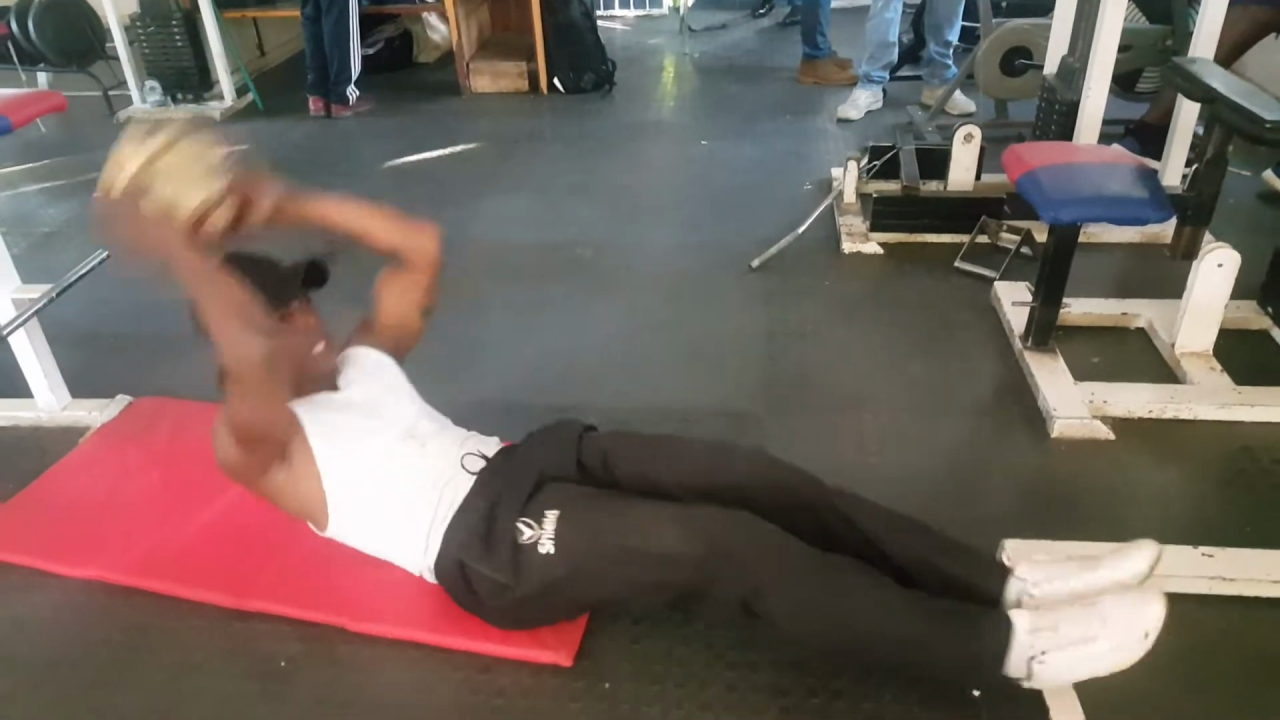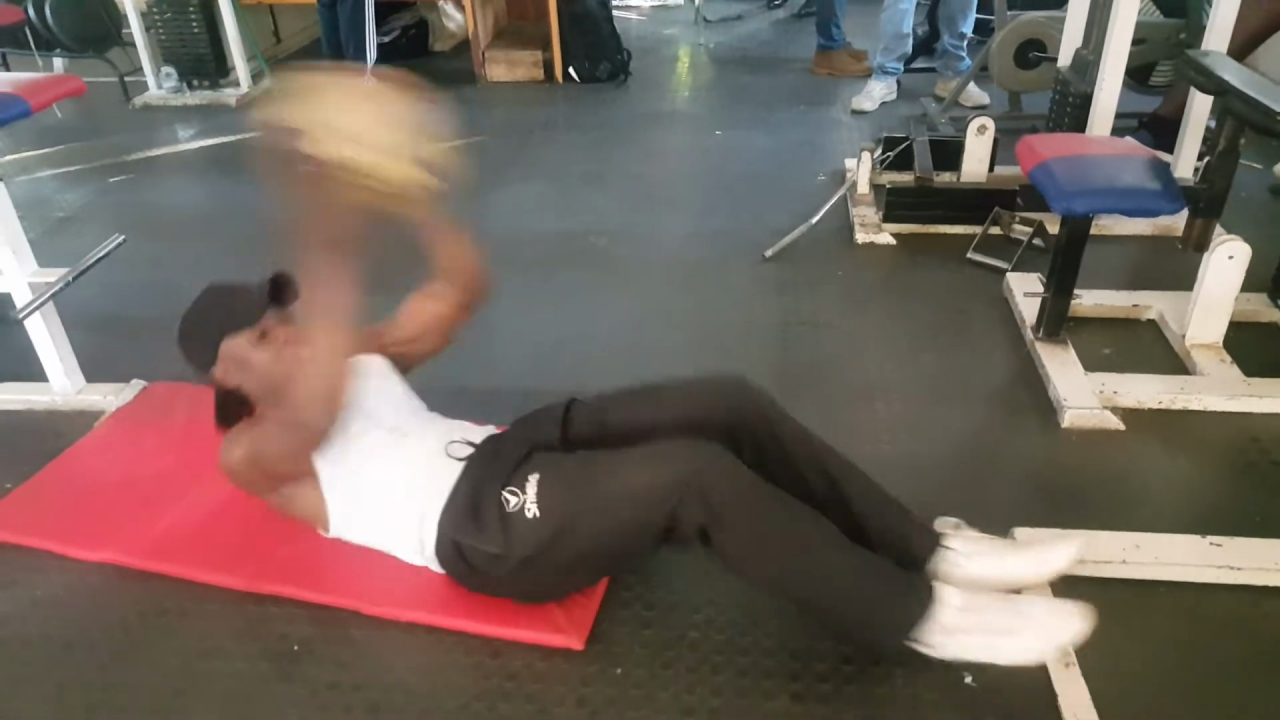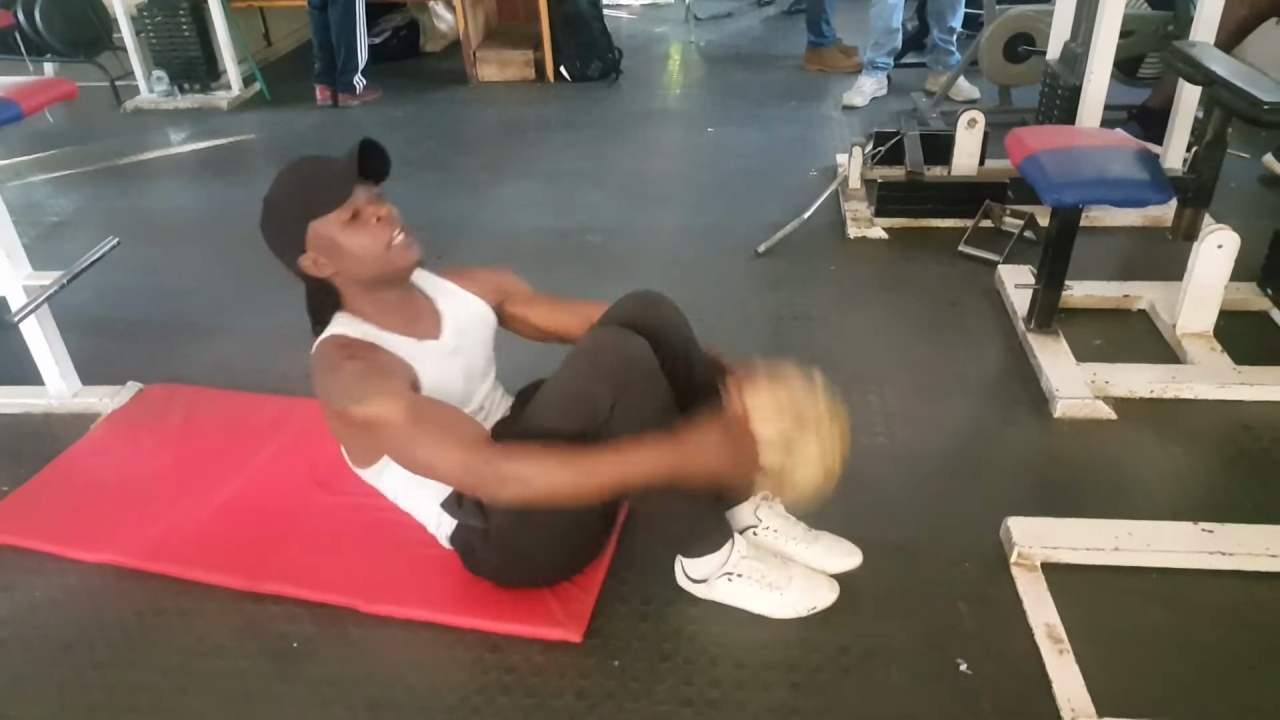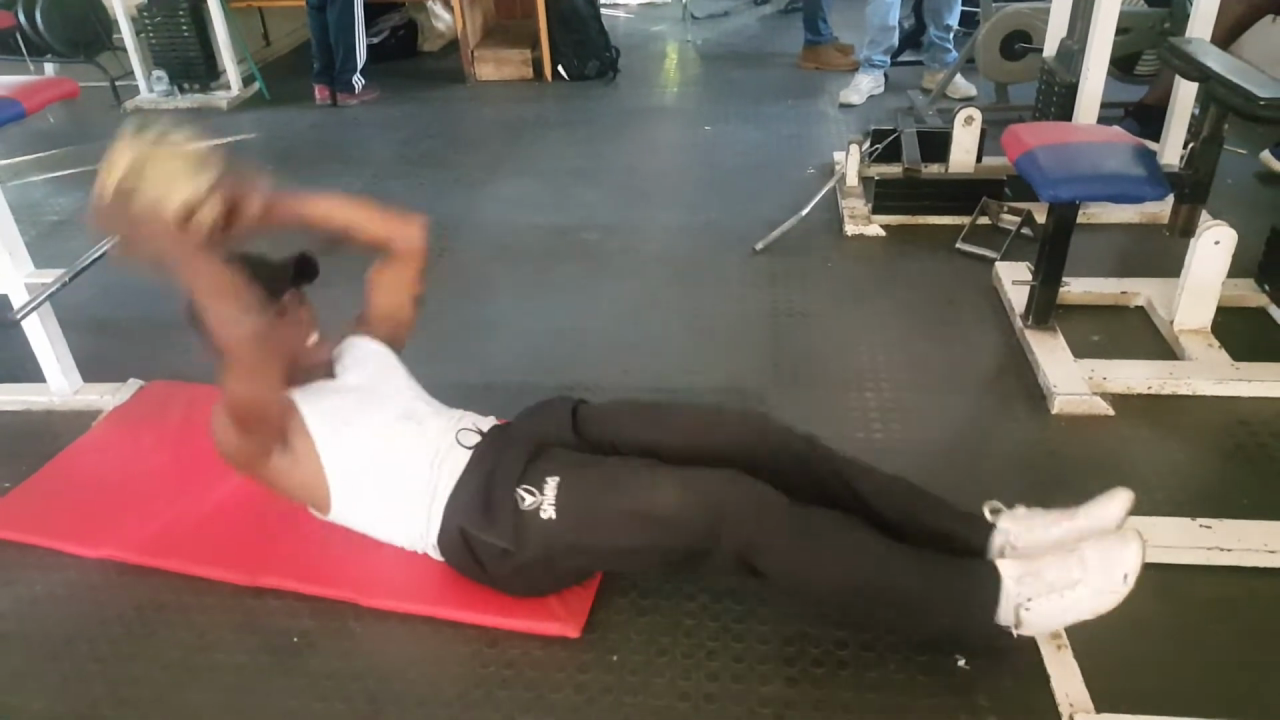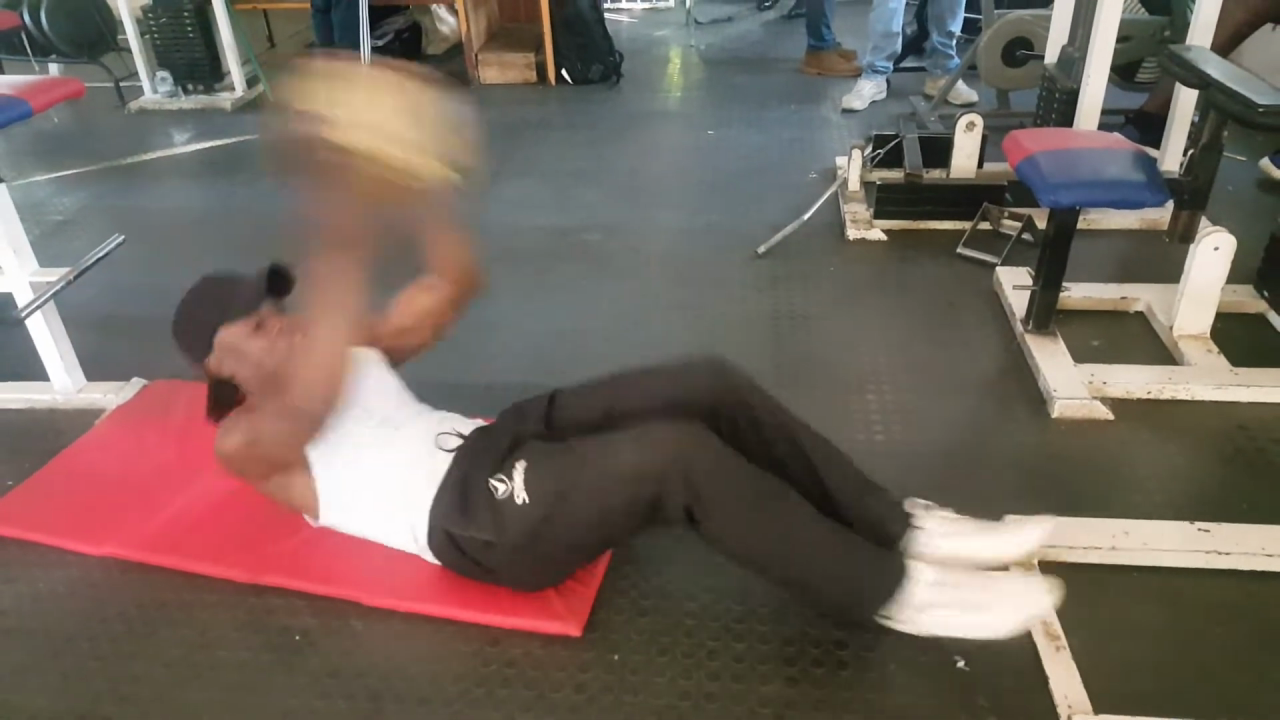
dt=0.4s
person 1, frame 1
left shoulder: (365, 358)
right shoulder: (258, 447)
left elbow: (421, 245)
right elbow: (251, 358)
left wrist: (287, 207)
right wrist: (182, 253)
left hip: (535, 461)
right hip: (491, 544)
left knee: (773, 484)
right knee: (728, 549)
left ankle: (999, 584)
right ankle: (1007, 646)
person 1, frame 2
left shoulder: (365, 360)
right shoulder: (257, 457)
left elbow: (463, 288)
right elbow: (313, 397)
left wrist: (413, 203)
right wrist: (330, 234)
left hip: (526, 450)
right hip: (500, 534)
left knee: (737, 412)
right knee: (697, 479)
left ankle: (927, 547)
right ankle: (917, 613)
person 1, frame 3
left shoulder: (462, 287)
right shoulder: (350, 373)
left elbow: (587, 323)
right elbow: (497, 475)
left wrist: (720, 382)
right wrist: (678, 454)
left hip: (538, 452)
right hip: (506, 530)
left knee: (645, 319)
right knee: (620, 363)
left ankle: (738, 513)
right ankle: (710, 554)
person 1, frame 4
left shoulder: (361, 348)
right shoulder: (258, 434)
left elbow: (408, 236)
right elbow: (250, 342)
left wrist: (269, 208)
right wrist: (173, 243)
left hip: (530, 438)
right hip: (495, 515)
left knee: (761, 441)
right knee: (734, 508)
left ankle: (989, 537)
right ankle: (995, 598)
person 1, frame 5
left shoulder: (353, 365)
right shoulder: (249, 448)
left hip: (513, 441)
right hip: (480, 527)
left knee: (715, 385)
right knee: (681, 456)
left ankle: (899, 527)
right ankle: (893, 589)
